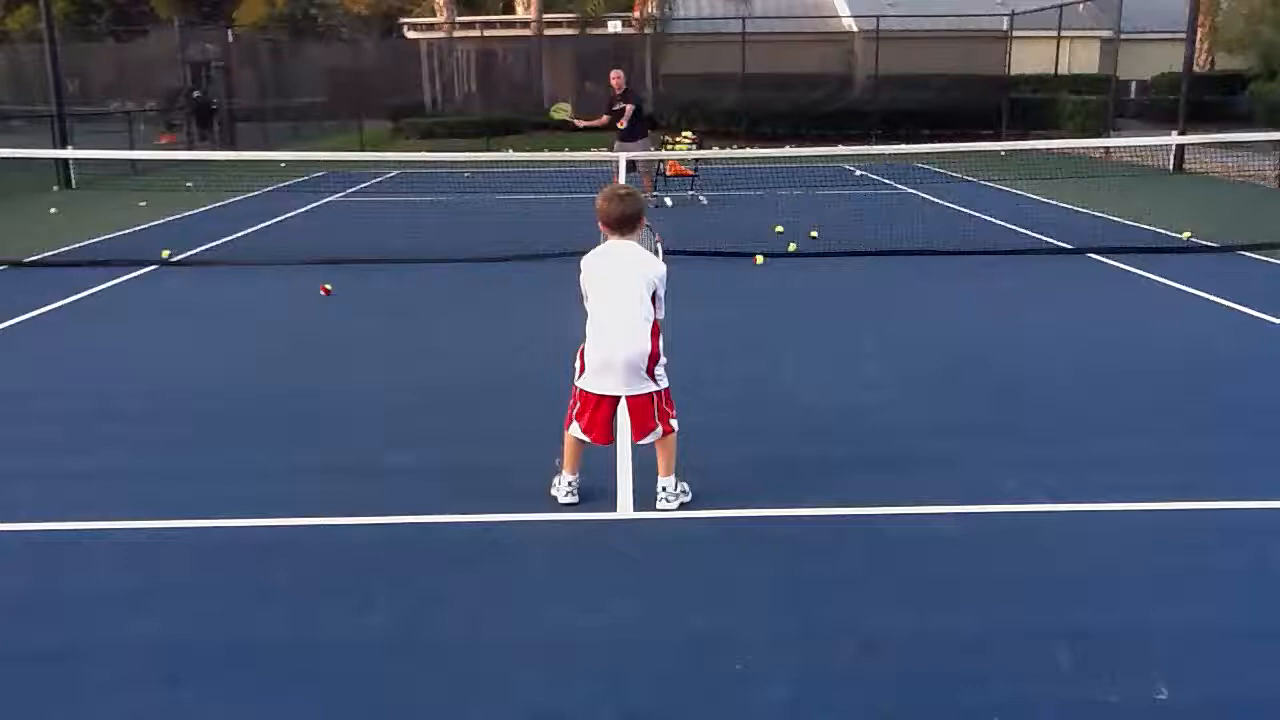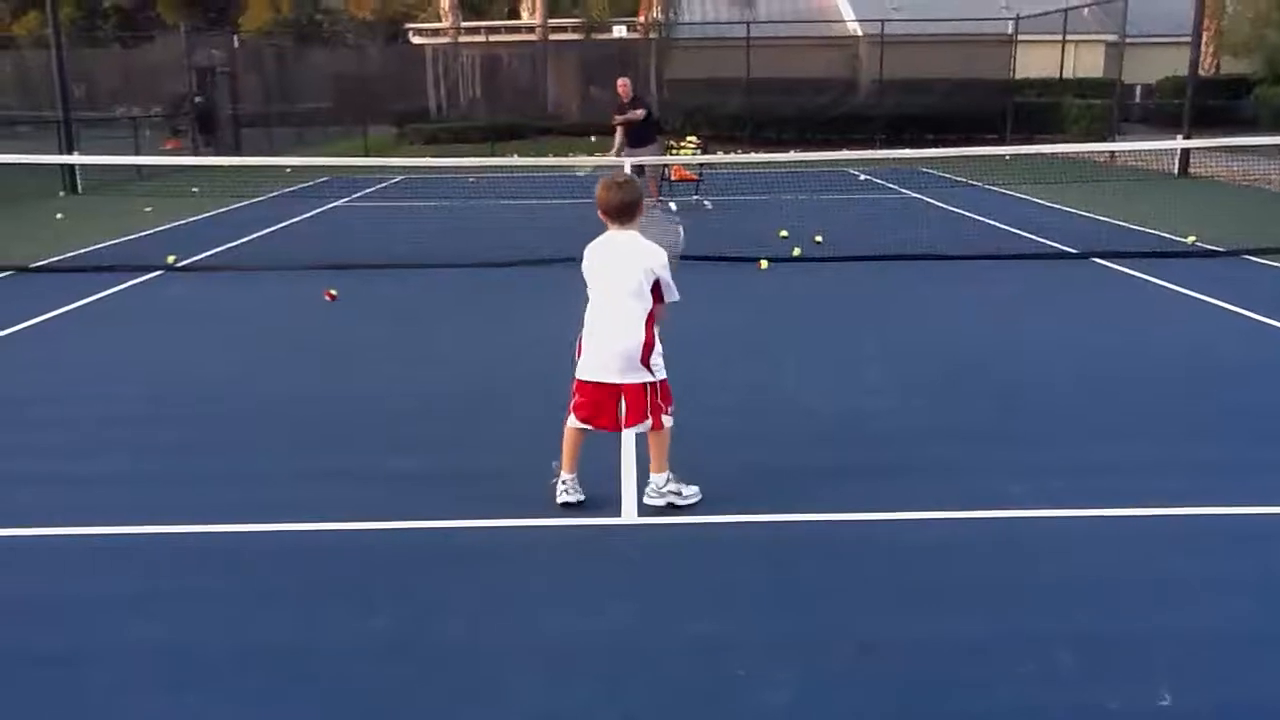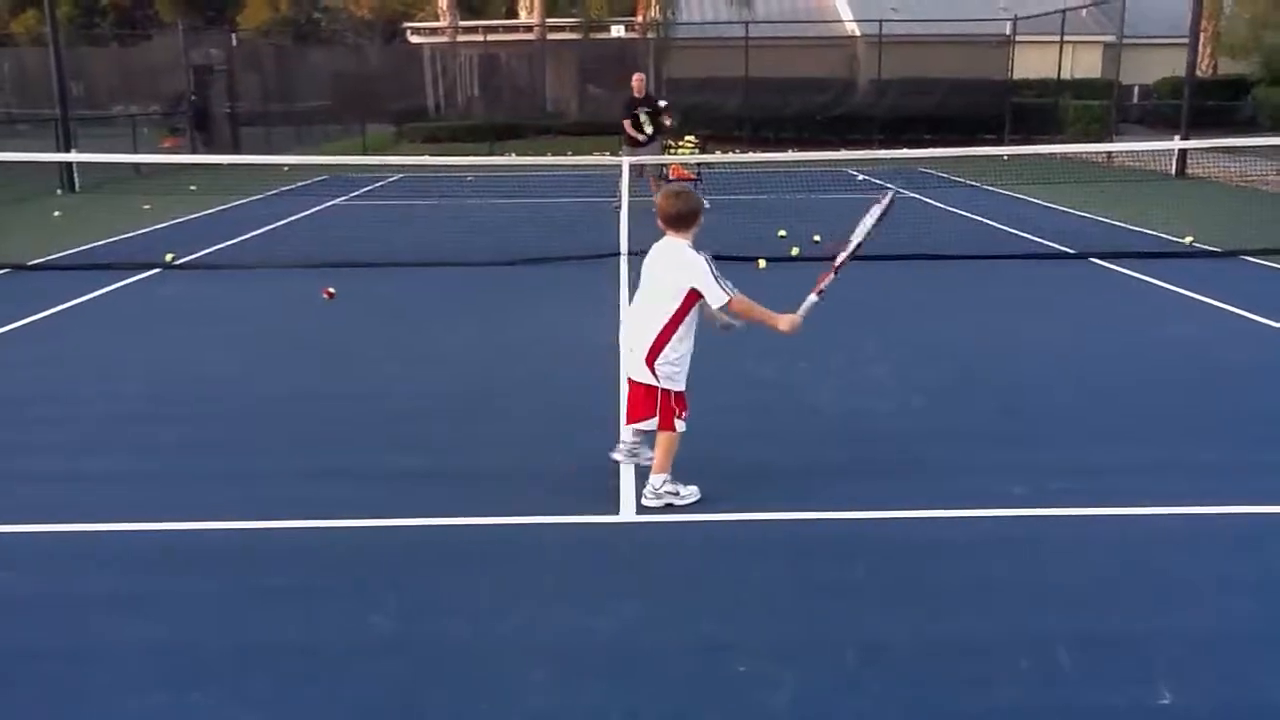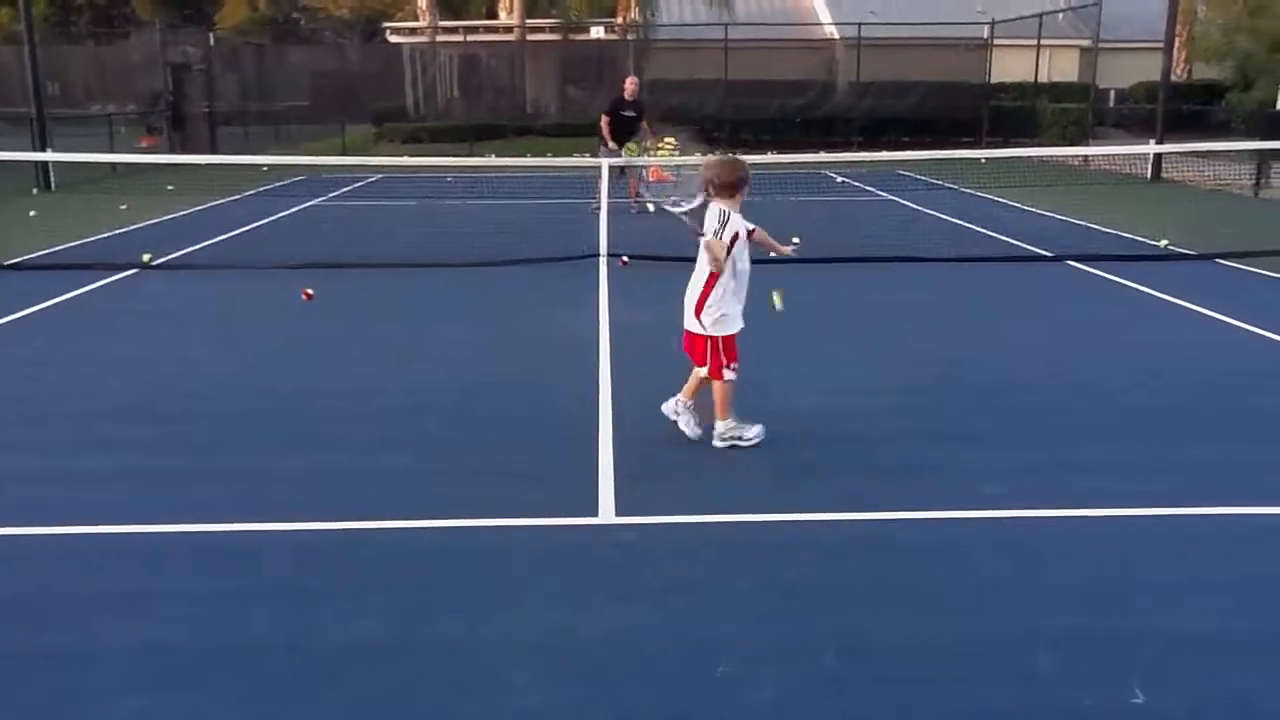
dt=0.5s
person 1, frame 1
left shoulder: (589, 262)
right shoulder: (655, 265)
right elbow: (657, 314)
left hip: (598, 355)
right hip: (640, 358)
left knee: (578, 419)
right knee: (664, 421)
left ankle: (567, 483)
right ankle: (668, 488)
person 1, frame 2
left shoulder: (592, 251)
right shoulder: (655, 255)
right elbow: (661, 305)
left hip: (595, 347)
right hip: (637, 350)
left knee: (579, 415)
right knee: (657, 416)
left ankle: (567, 483)
right ankle: (660, 483)
person 1, frame 3
left shoulder: (657, 251)
right shoulder: (695, 262)
right elbow: (732, 299)
left wrist: (718, 317)
right wrist: (777, 321)
left hip: (636, 341)
right hip: (659, 351)
left knee: (655, 407)
right knee: (672, 416)
left ankle: (630, 441)
right ankle: (658, 485)
person 1, frame 4
left shoulder: (729, 216)
right shoulder: (724, 216)
left elbow: (754, 233)
right elbow: (713, 241)
left wrist: (778, 248)
right wrist: (716, 257)
left hip: (705, 304)
right hip: (713, 308)
left knee: (709, 362)
right knee: (723, 367)
left ankle: (682, 403)
right ankle: (725, 427)
